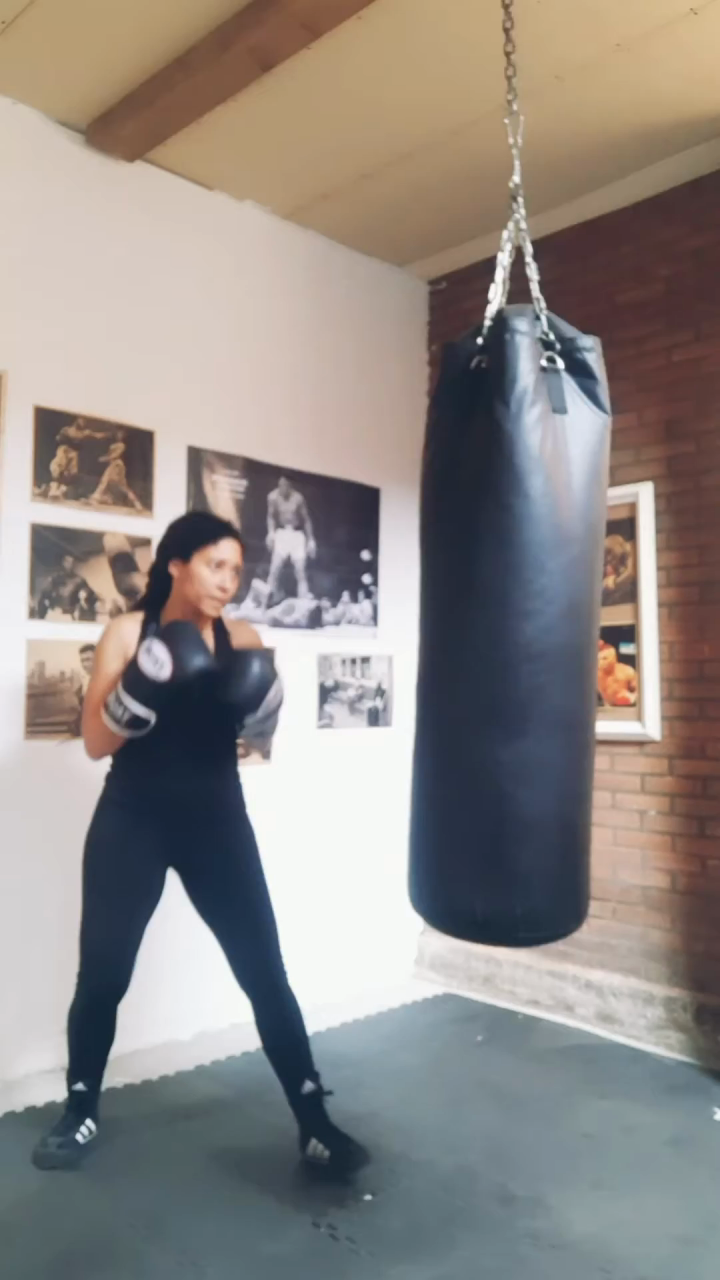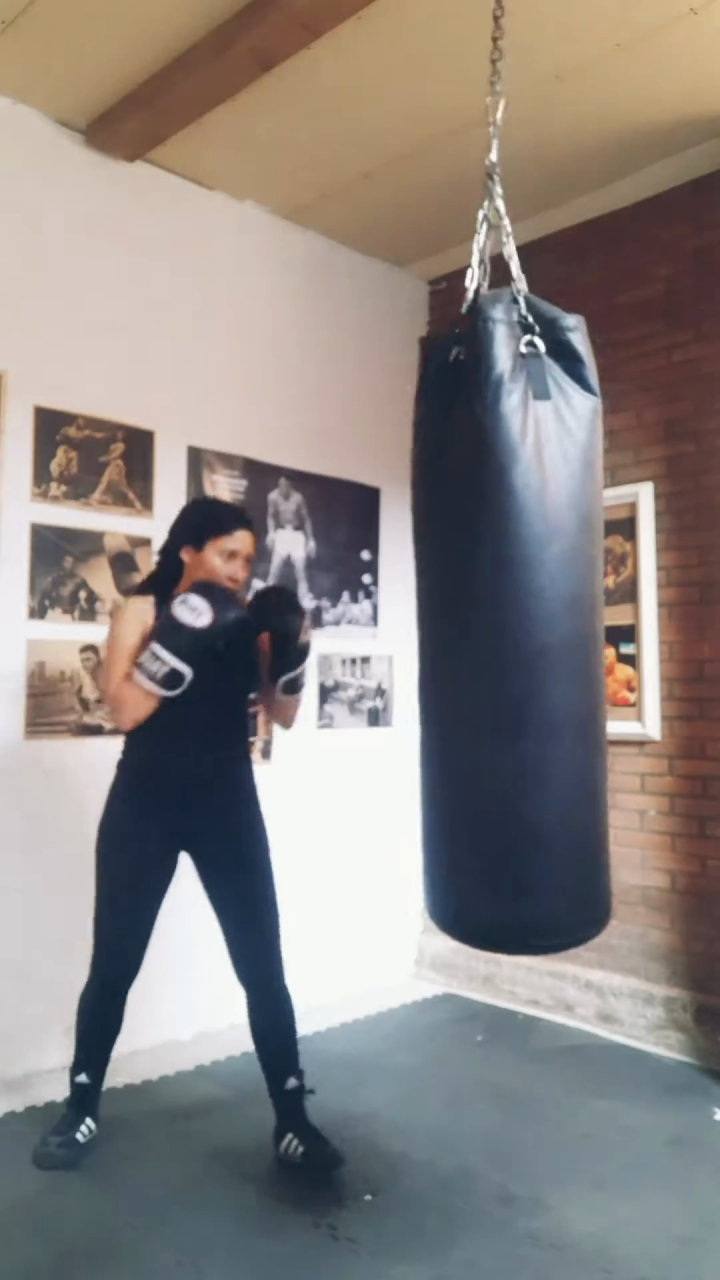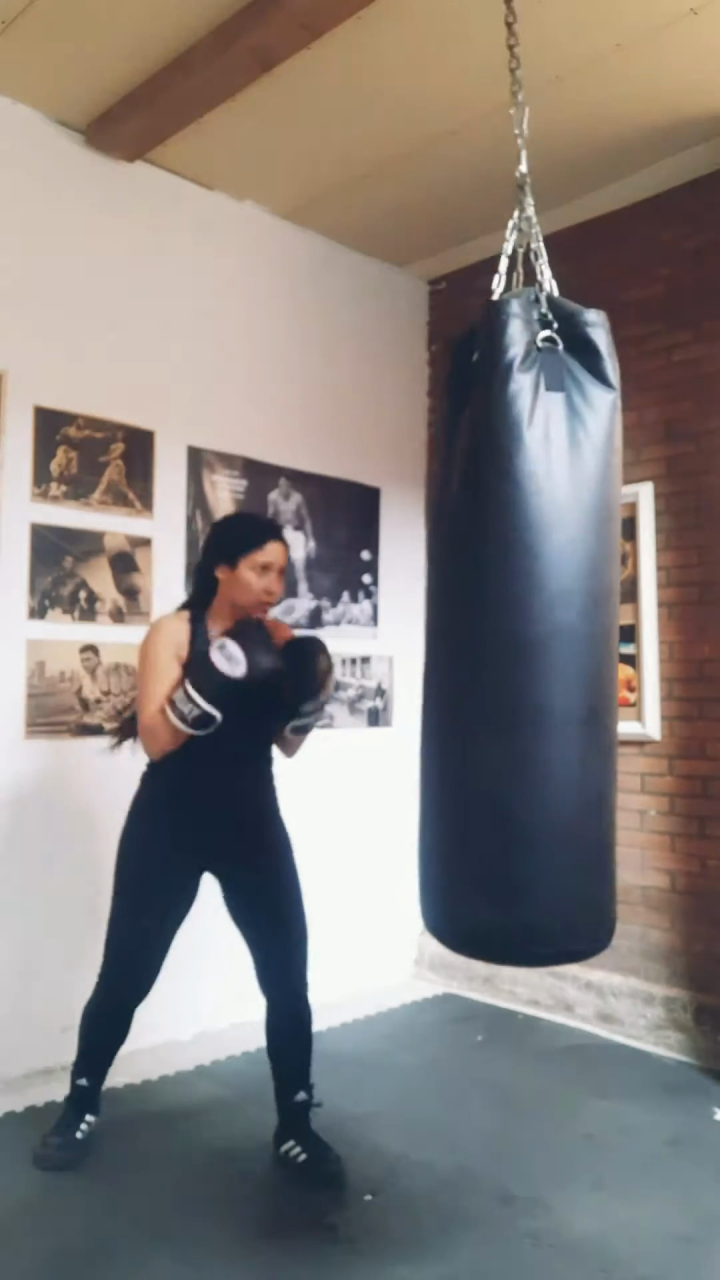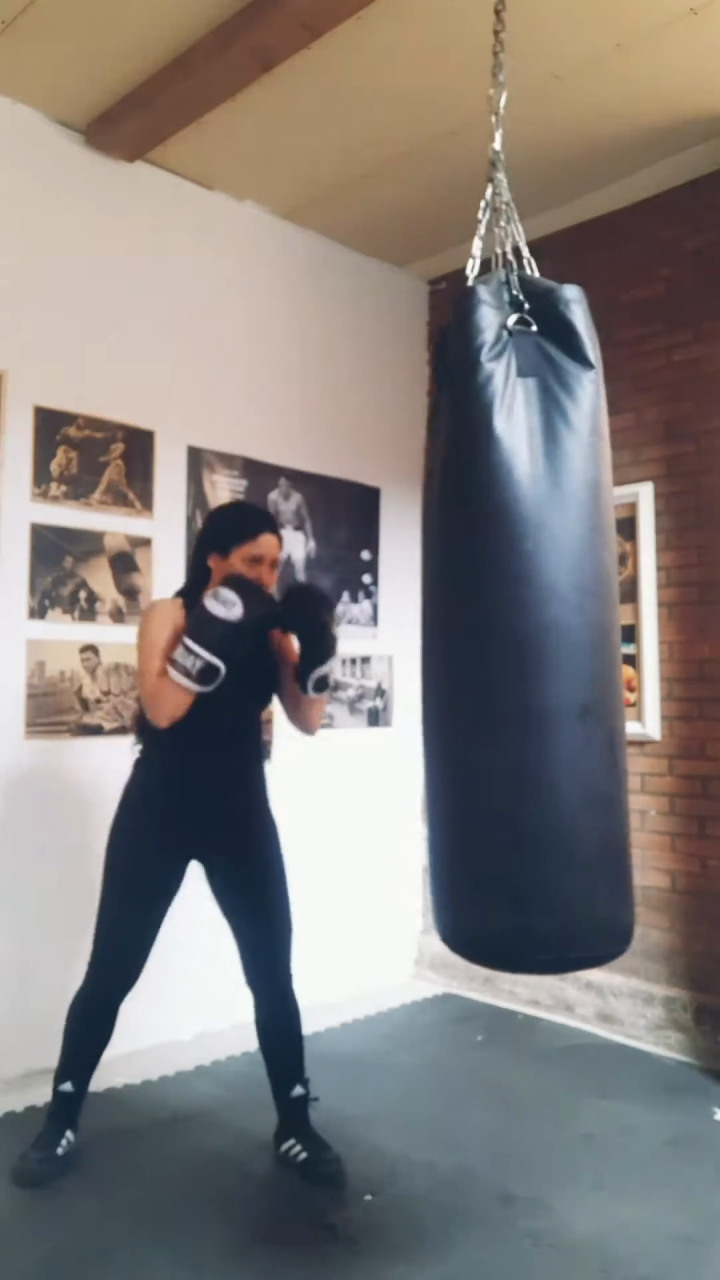
dt=0.2s
person 1, frame 1
left shoulder: (243, 641)
right shoulder: (129, 632)
left elbow: (259, 737)
right elbow: (96, 741)
left wrist: (258, 700)
right wrist: (151, 682)
left hip: (215, 820)
right hip: (132, 821)
left knee: (266, 974)
right knee: (102, 975)
left ankle: (314, 1123)
right ankle: (80, 1112)
person 1, frame 2
left shoulder: (248, 618)
right shoulder: (140, 612)
left elbow: (286, 715)
right elbow: (125, 712)
left wrist: (290, 647)
right wrist: (182, 637)
left hip: (228, 805)
right hip: (145, 807)
left knee: (262, 964)
right knee: (113, 965)
left ankle: (291, 1120)
right ankle: (81, 1110)
person 1, frame 3
left shoulder: (277, 640)
right shoulder: (175, 633)
left elbow: (288, 742)
right elbow: (155, 740)
left wrist: (306, 696)
right wrist: (217, 683)
left hip: (252, 823)
right hip: (168, 824)
left knee: (288, 979)
right knee: (126, 976)
left ankle: (295, 1127)
right ankle: (80, 1110)
person 1, frame 4
left shoulder: (271, 622)
right shoulder: (171, 614)
left elbow: (309, 721)
right elbow: (159, 711)
left wrist: (316, 646)
right wrist: (211, 634)
left hip: (242, 812)
right hip: (160, 812)
left knee: (273, 973)
right knee: (112, 971)
left ankle: (295, 1127)
right ankle: (62, 1120)
